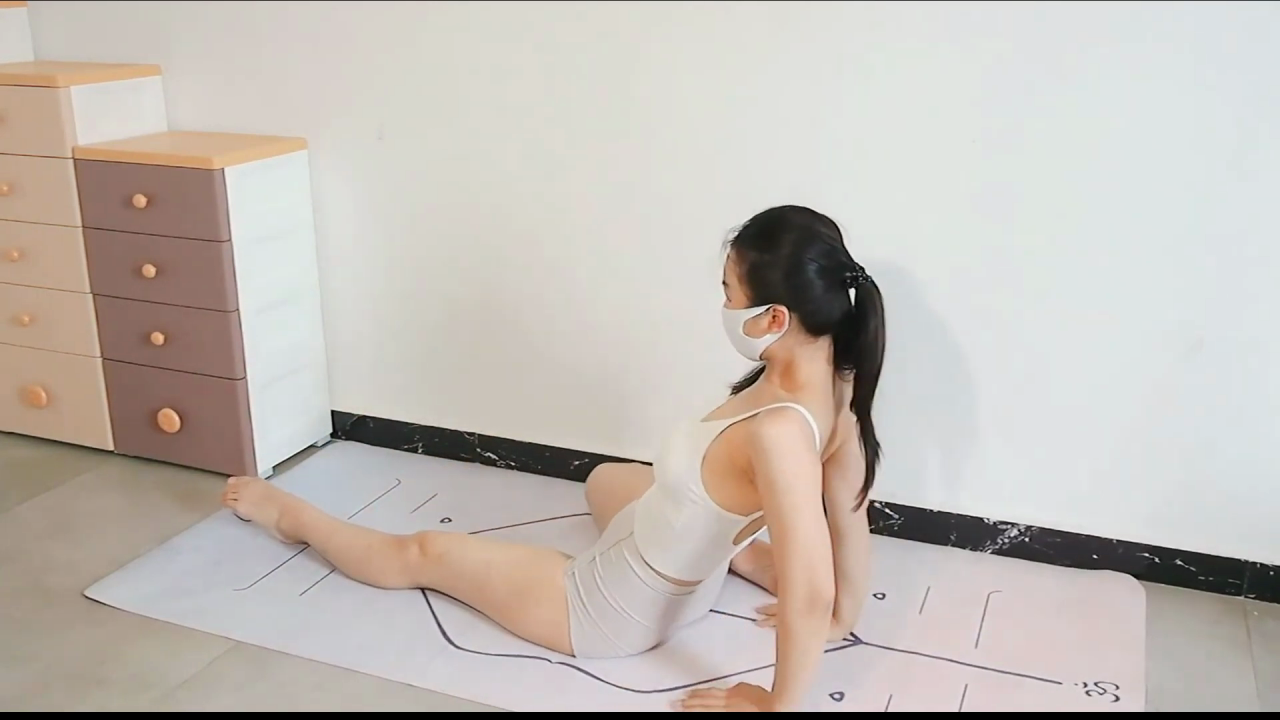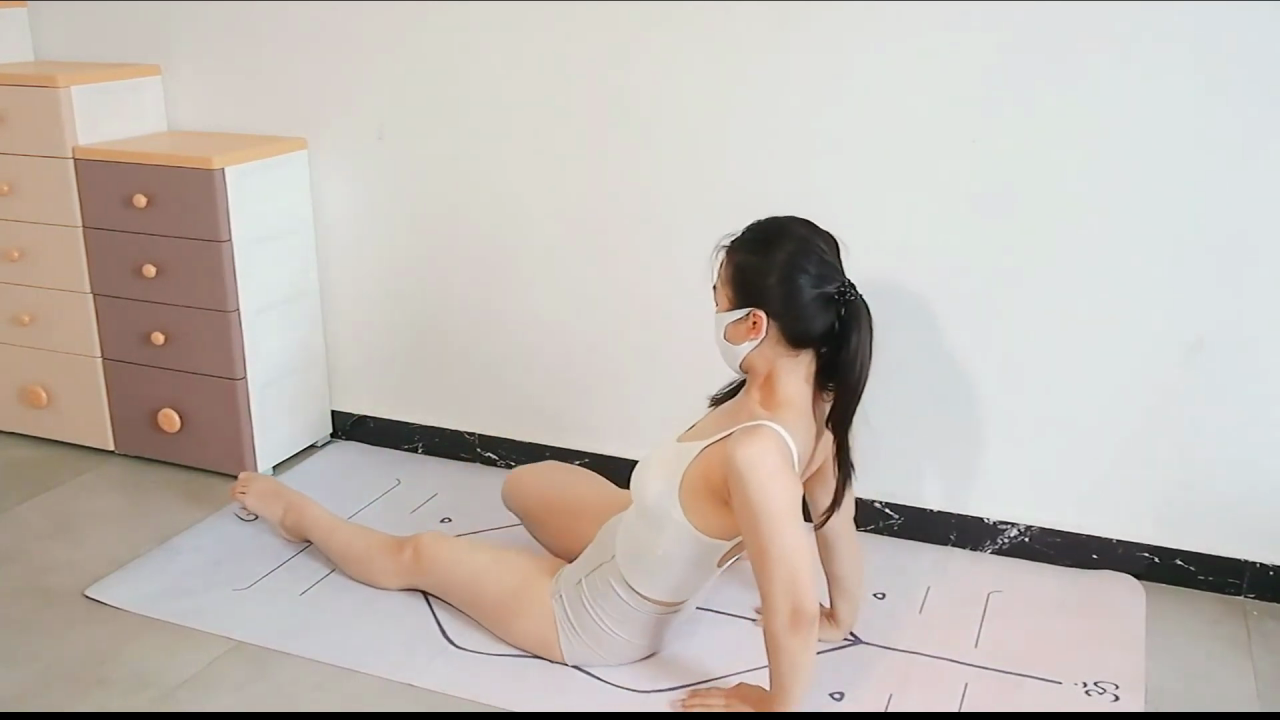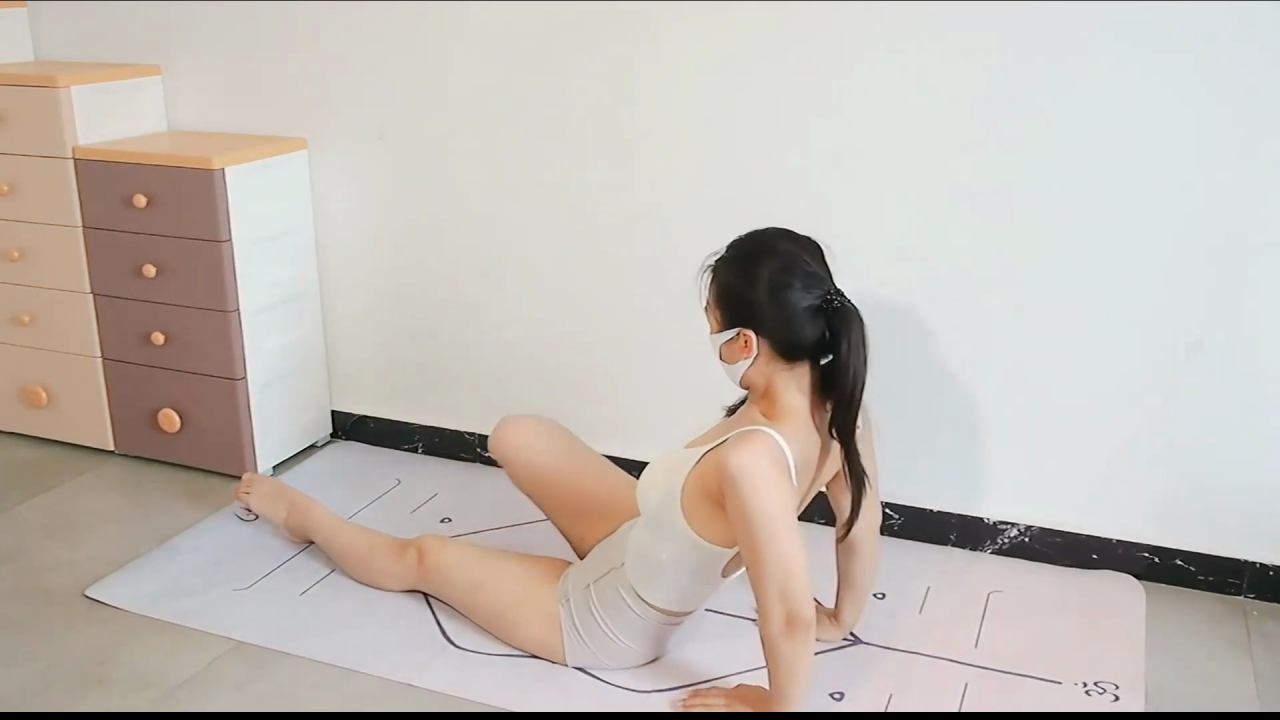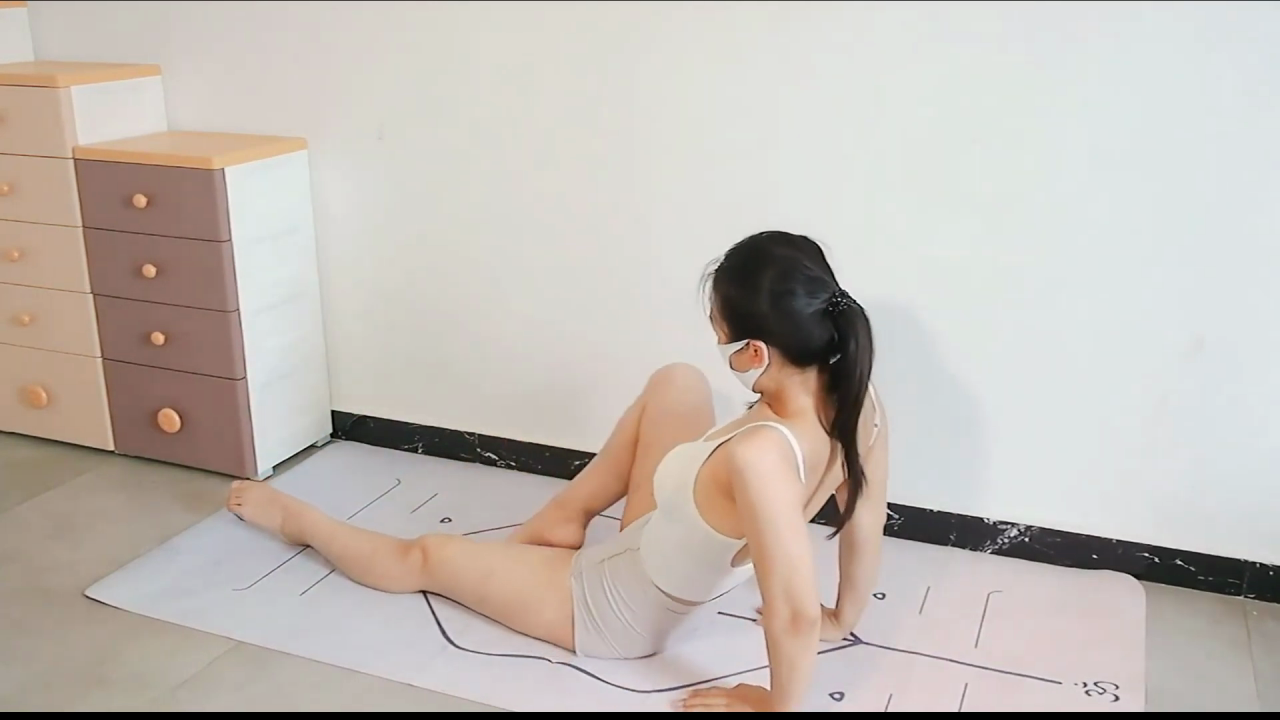
dt=0.5s
person 1, frame 1
left shoulder: (779, 432)
right shoulder: (837, 384)
left elbow: (810, 593)
right elbow: (848, 509)
left wrist: (779, 705)
right wrist: (844, 616)
left hip: (616, 611)
right hip: (686, 578)
left knee: (427, 553)
right knee: (608, 478)
left ankle: (293, 517)
right ankle: (758, 556)
person 1, frame 2
left shoulder: (755, 452)
right shoulder: (816, 394)
left elbow: (793, 610)
right elbow: (834, 514)
left wrist: (778, 705)
right wrist: (842, 617)
left hip: (602, 621)
right hip: (638, 545)
left knee: (419, 555)
right knee: (522, 484)
left ankle: (298, 515)
person 1, frame 3
left shoulder: (749, 460)
right shoulder: (837, 406)
left elbow: (790, 615)
right elbow: (862, 522)
left wrist: (778, 705)
right wrist: (840, 618)
left hip: (608, 623)
right hip: (644, 543)
left knee: (422, 557)
right knee: (514, 439)
left ankle: (300, 513)
person 1, frame 4
left shoulder: (758, 456)
right shoulder: (857, 407)
left elbow: (795, 613)
right elbow: (866, 524)
left wrist: (779, 704)
right wrist: (842, 618)
left hip: (616, 609)
right hip: (664, 552)
left knee: (426, 557)
right knee: (676, 382)
left ankle: (295, 518)
right ankle: (562, 517)
